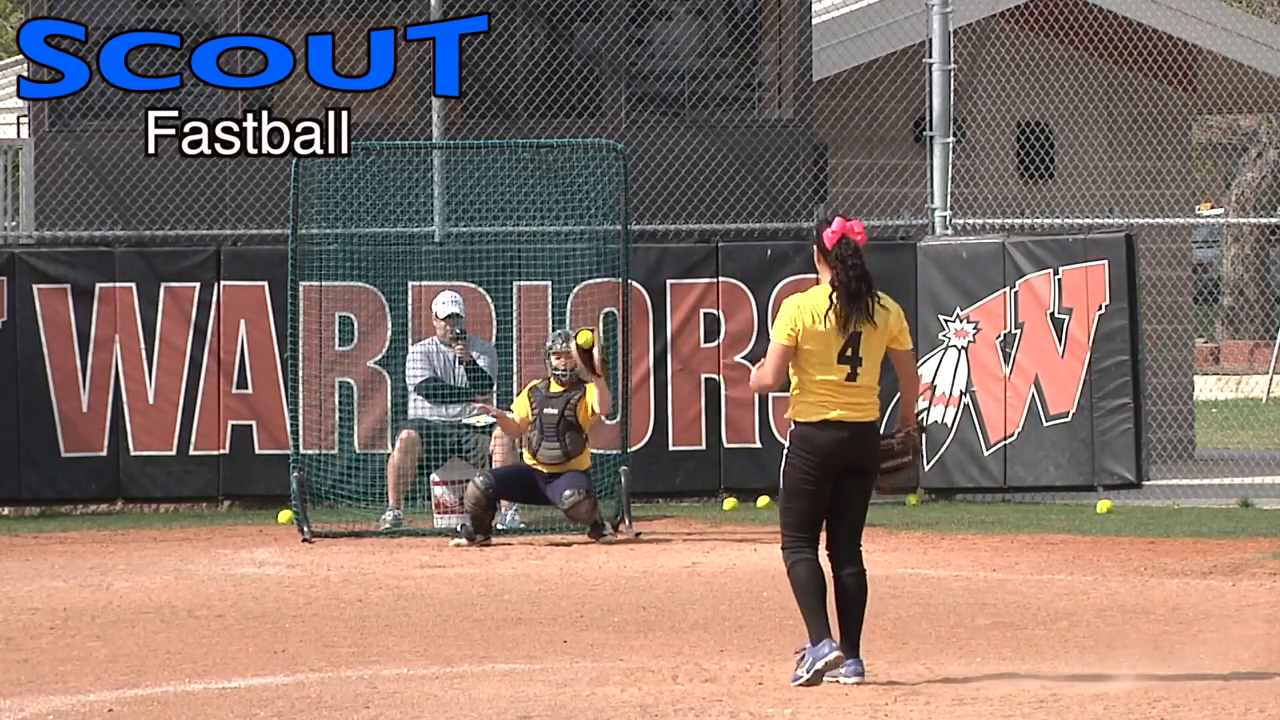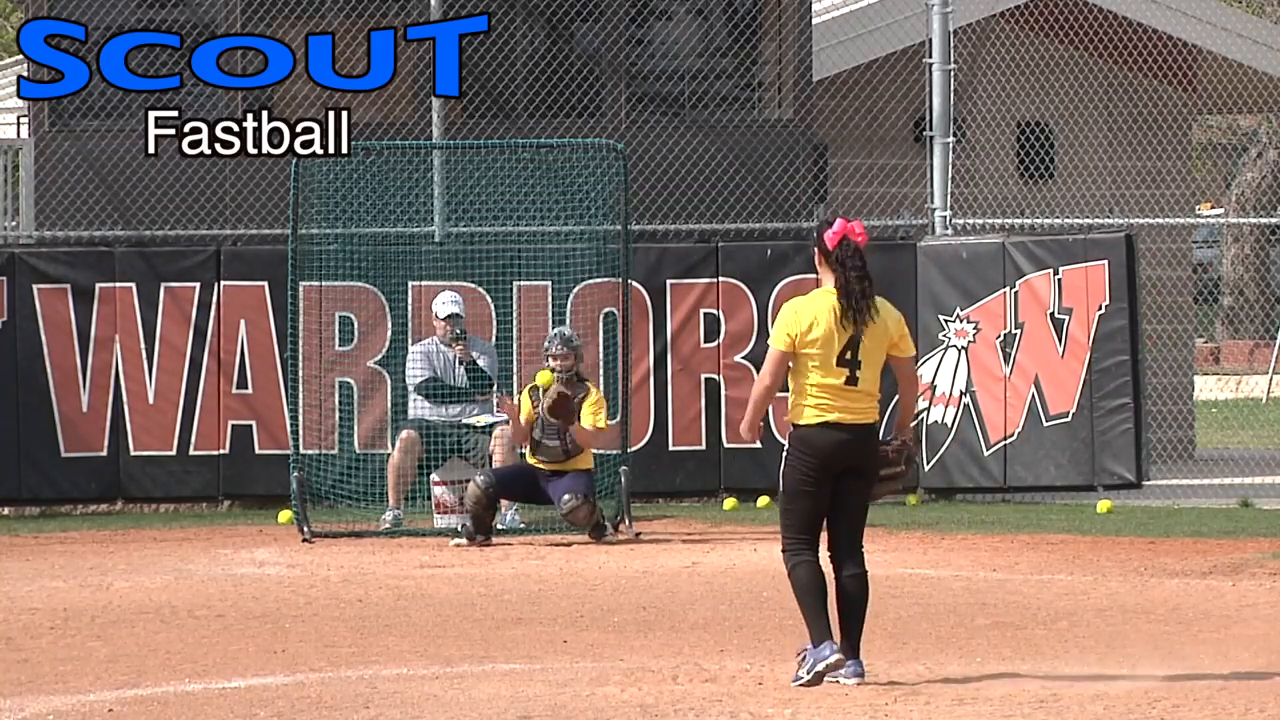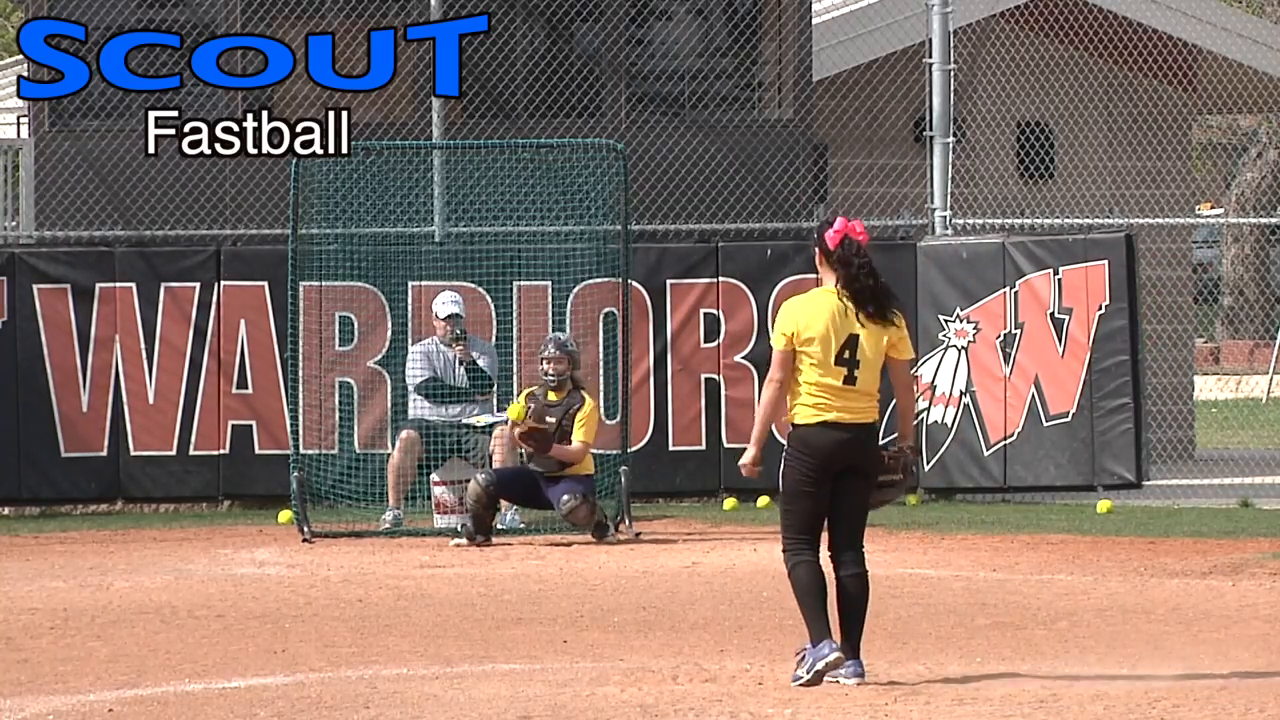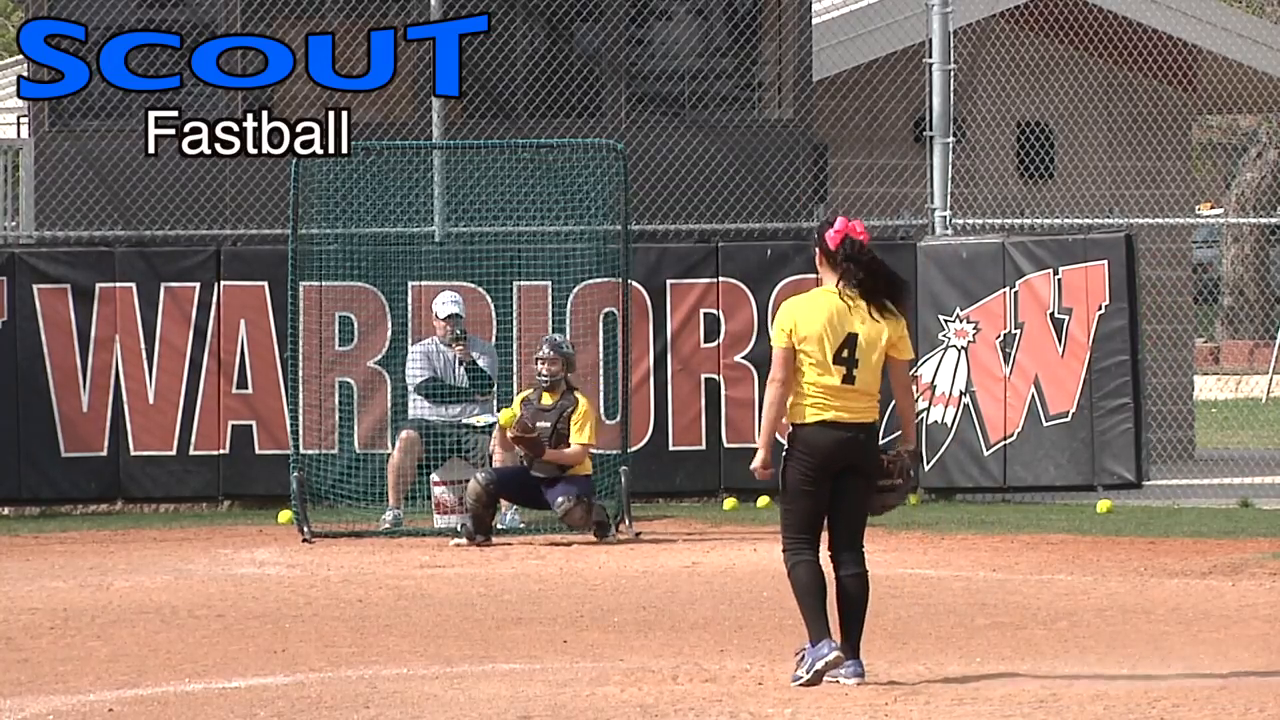
dt=0.1s
person 1, frame 1
left shoulder: (798, 308)
right shoulder: (886, 310)
left elbow: (772, 377)
right elbow: (909, 376)
left wrist: (756, 375)
right wrist: (906, 424)
left hip: (813, 437)
right hip: (863, 437)
left knee: (799, 544)
right knee: (847, 548)
left ankle: (822, 644)
right ankle: (850, 658)
person 1, frame 2
left shoulder: (798, 311)
right shoulder: (886, 315)
left elbow: (768, 381)
right elbow: (908, 383)
left wrist: (750, 420)
right wrist: (904, 434)
left hip: (812, 439)
right hip: (863, 440)
left knee: (799, 546)
right knee: (848, 550)
left ankle: (822, 646)
right ankle: (850, 659)
person 1, frame 3
left shoulder: (797, 310)
right shoulder: (885, 314)
left elbow: (776, 383)
right elbow: (903, 387)
left wrist: (754, 445)
right wrist: (906, 440)
left hip: (812, 438)
right hip: (862, 439)
left knee: (800, 546)
right knee: (849, 551)
left ankle: (821, 646)
right ankle: (851, 659)
person 1, frame 4
left shoulder: (797, 309)
right shoulder: (886, 312)
left elbow: (779, 383)
right elbow: (902, 387)
left wrist: (764, 448)
right wrist: (907, 443)
left hip: (811, 436)
right hip: (861, 438)
left knee: (800, 545)
right knee: (849, 550)
left ankle: (821, 646)
right ankle: (850, 659)
person 2, frame 1
left shoulder: (482, 349)
right shoulder: (419, 351)
left elbow: (485, 389)
right elbow: (428, 389)
left wrist: (468, 360)
right wrist: (470, 395)
left hip: (472, 427)
right hip: (429, 424)
right knee: (406, 439)
right ankle: (393, 511)
person 2, frame 2
left shoulder: (483, 349)
right shoulder: (419, 351)
left elbow: (484, 390)
right elbow: (429, 389)
left wrist: (469, 361)
right wrist: (471, 395)
left hip: (474, 427)
right hip: (430, 425)
left knee: (504, 436)
right knee: (406, 438)
left ankle: (509, 511)
right ankle: (394, 511)
person 2, frame 3
left shoulder: (482, 348)
right shoulder: (420, 351)
left elbow: (485, 388)
right elbow: (429, 390)
left wrist: (469, 360)
right wrist: (471, 394)
left hip: (474, 426)
right hip: (431, 425)
left knee: (504, 437)
right knee: (406, 438)
right ankle: (394, 511)
person 2, frame 4
left shoulder: (482, 349)
right shoulder: (419, 351)
left elbow: (485, 389)
right elbow: (428, 390)
left wrist: (468, 361)
right wrist: (471, 395)
left hip: (472, 427)
right hip: (430, 425)
right knee: (406, 439)
right ankle: (393, 511)
person 3, frame 1
left shoulder: (587, 392)
right shoulder: (534, 391)
left elbow: (604, 409)
right elbow: (515, 432)
left wrist: (597, 377)
right wrist: (498, 415)
left hip: (570, 474)
right hip: (532, 472)
left knee: (576, 504)
right knee: (481, 485)
left ankle: (596, 524)
right ankle: (478, 532)
person 3, frame 2
left shoulder: (589, 394)
right shoulder: (533, 391)
left elbow: (593, 441)
right elbow: (521, 440)
left wrist: (570, 423)
right wrist: (513, 417)
left hip: (571, 473)
right hip: (535, 471)
left knee: (574, 507)
right knee: (481, 484)
left ankle: (596, 524)
right ankle: (478, 532)
person 3, frame 3
left shoulder: (583, 404)
right shoulder: (529, 396)
left elbow: (580, 452)
right elbow: (513, 440)
left wrist: (546, 448)
right wrist: (515, 430)
left hip: (571, 476)
right hip: (533, 475)
left knee: (575, 511)
right knee: (481, 484)
left ankle: (598, 520)
right ankle: (479, 532)
person 3, frame 4
left shoulder: (579, 405)
right shoulder: (524, 400)
left elbow: (580, 455)
right elbow: (507, 448)
left wrist: (542, 452)
right wrist: (503, 433)
left hip: (569, 478)
right hip: (532, 476)
left knee: (571, 512)
right knee: (481, 482)
left ankle: (599, 519)
right ankle: (478, 532)
